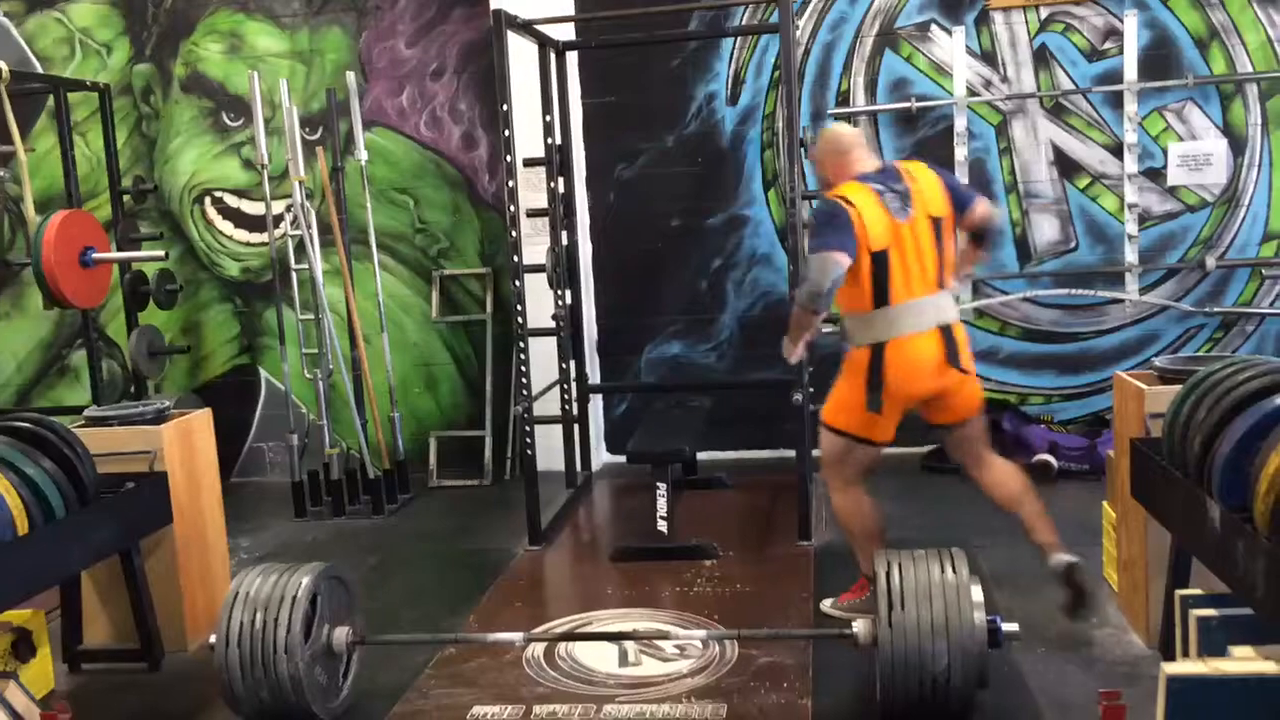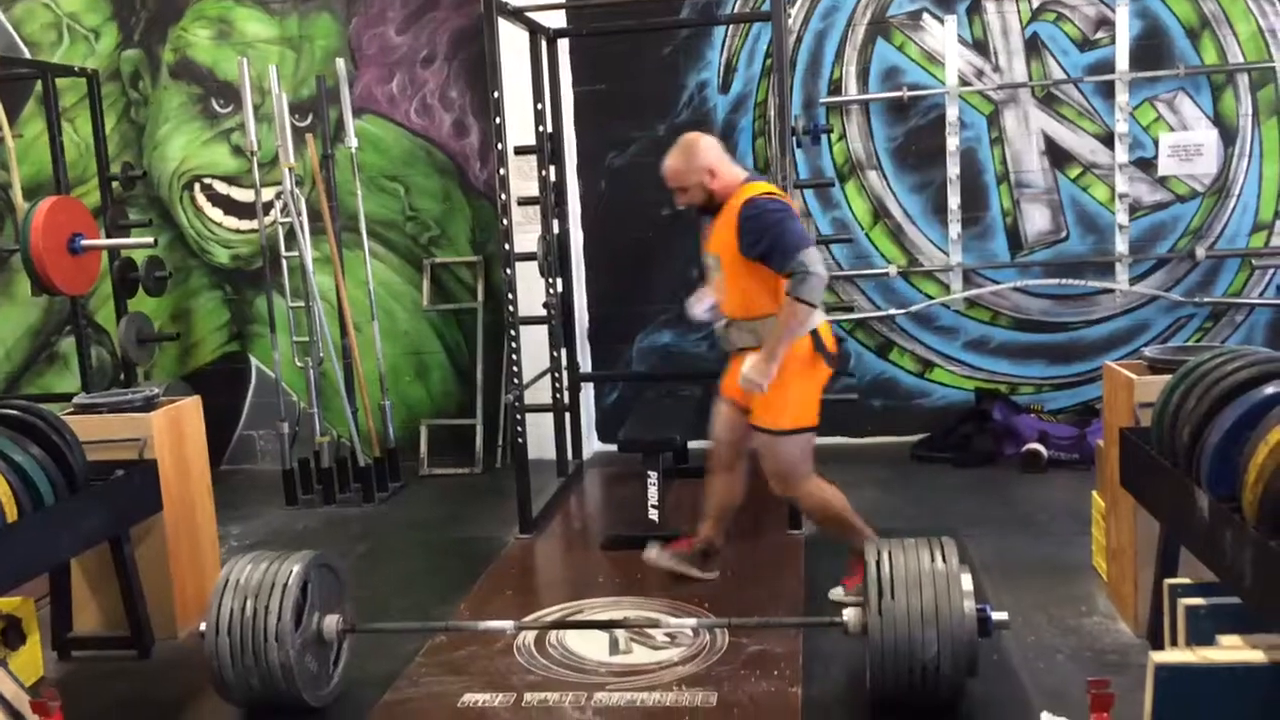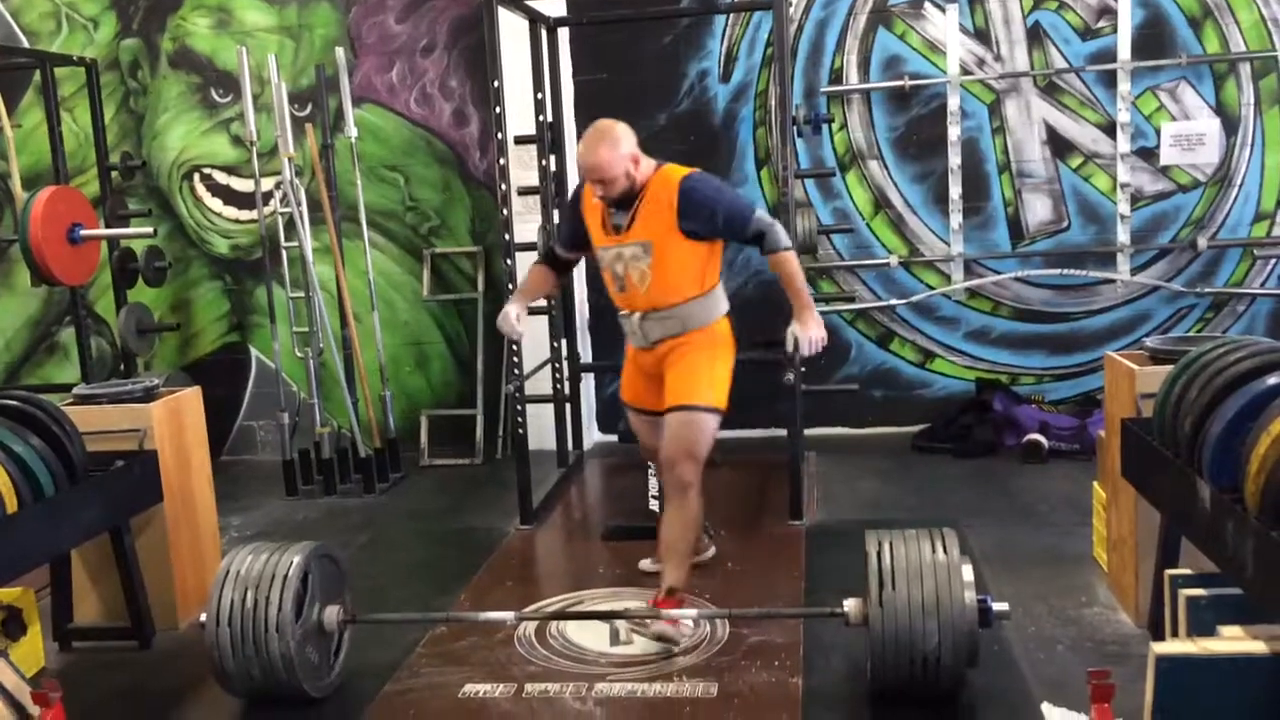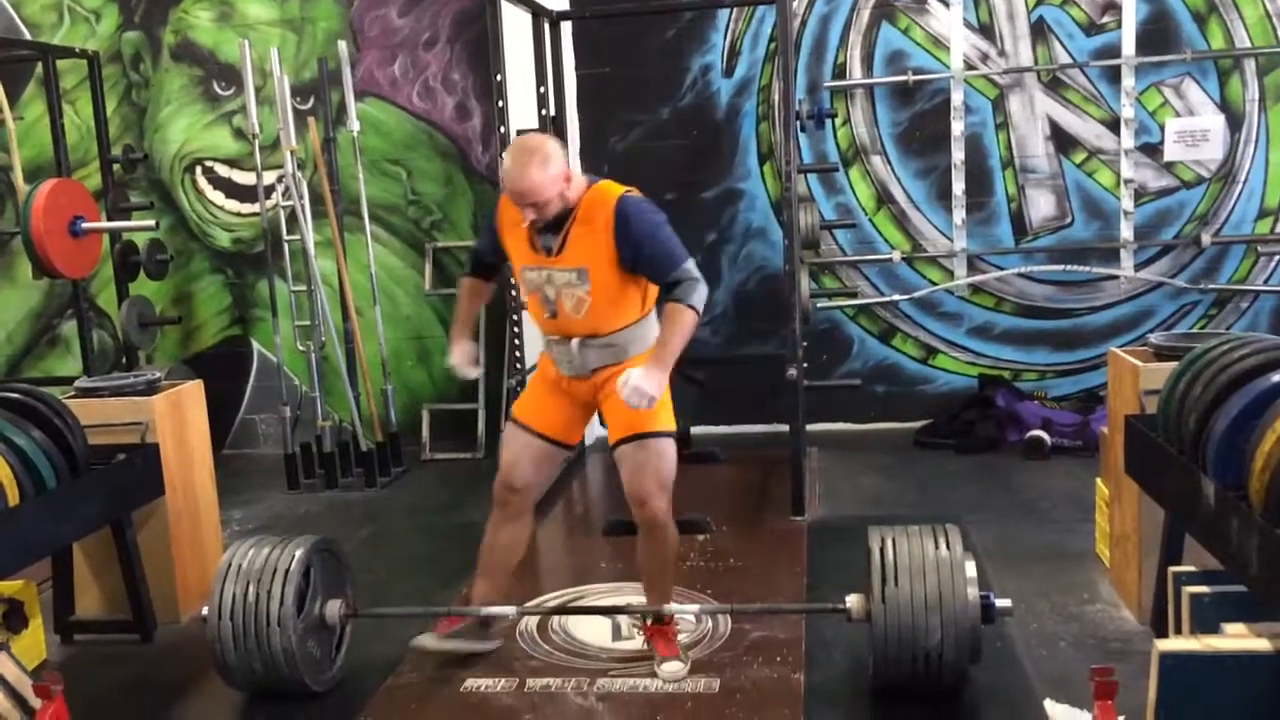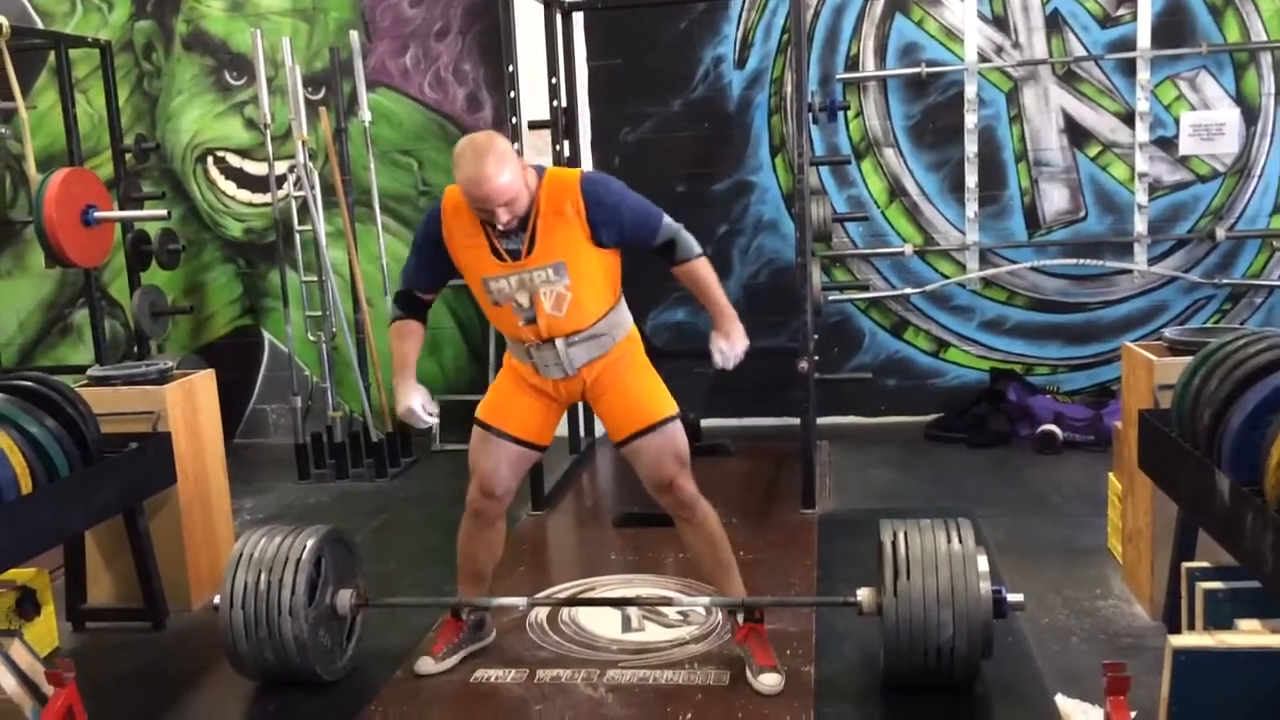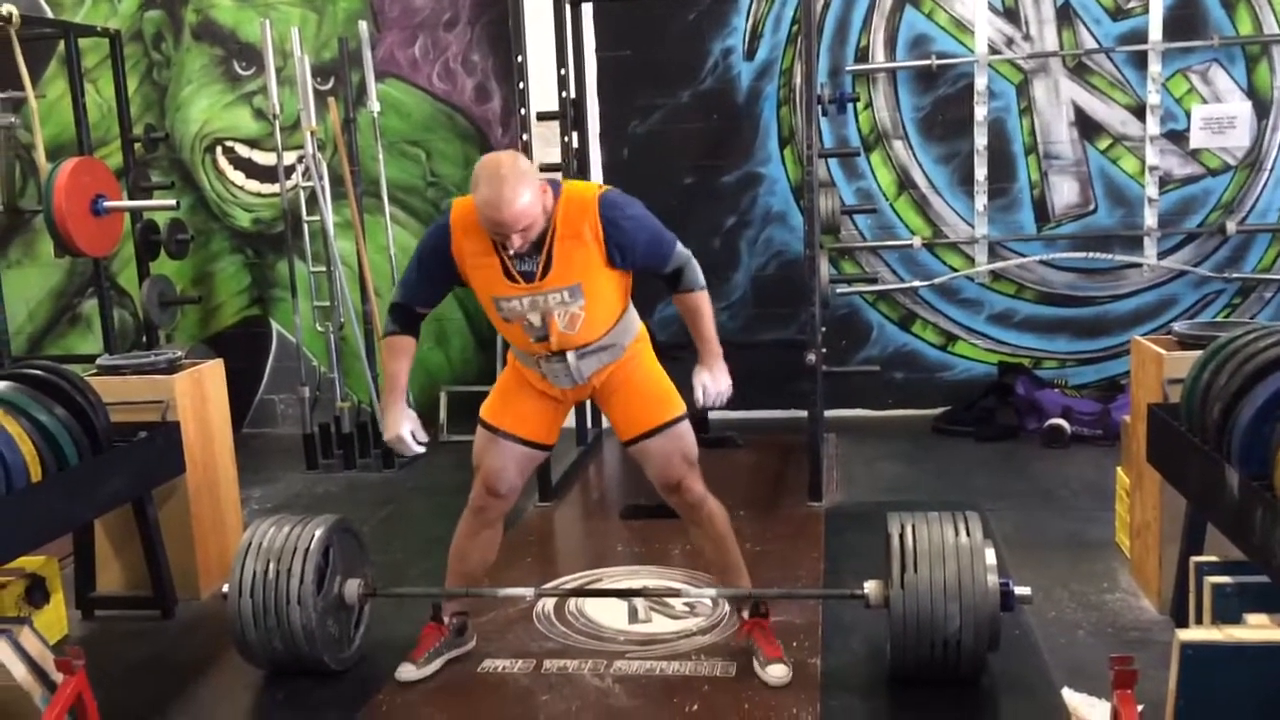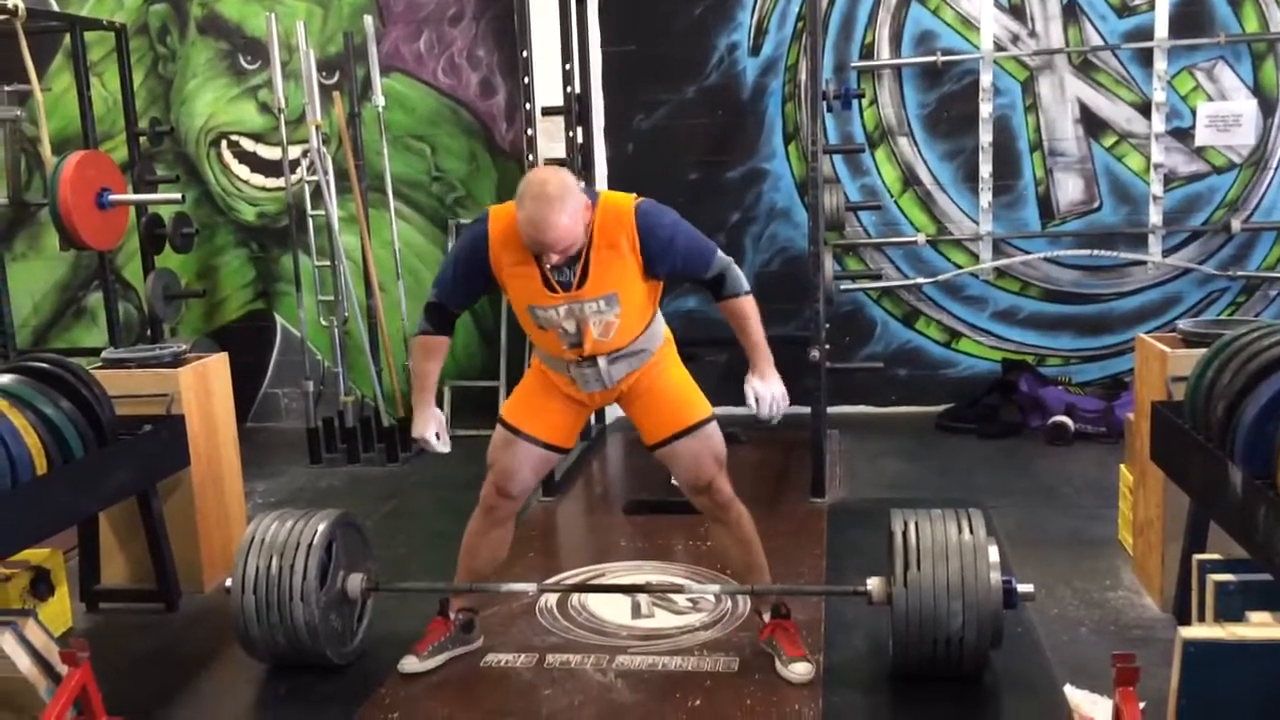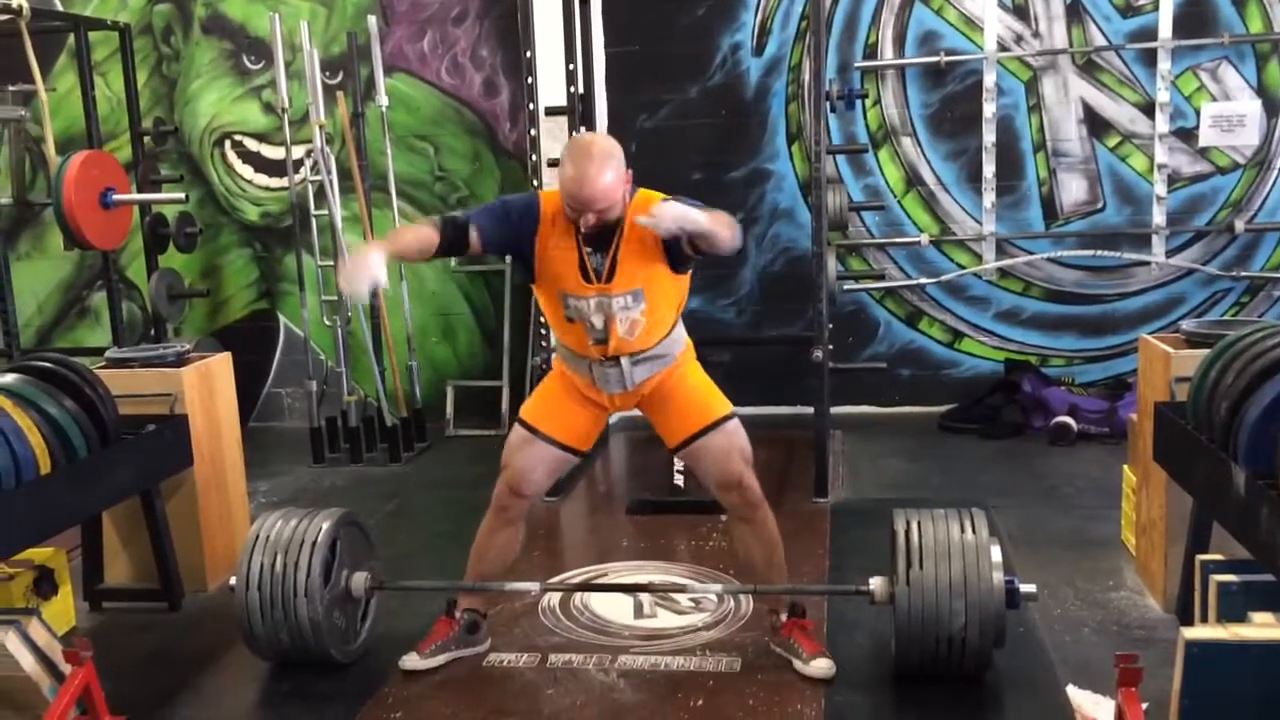
dt=0.4s
person 1, frame 1
left shoulder: (837, 210)
right shoulder: (928, 179)
left elbow: (821, 282)
right elbow: (985, 222)
left wrist: (796, 335)
right wrist: (960, 263)
left hip: (884, 359)
right hip: (945, 344)
left knee: (841, 474)
right knee: (980, 457)
left ankle: (877, 588)
right ankle: (1058, 556)
person 1, frame 2
left shoulder: (759, 210)
right shoulder: (733, 201)
left elbow: (809, 277)
left wrist: (769, 357)
right wrist: (713, 288)
left hip: (789, 352)
right hip: (755, 351)
left knee: (790, 479)
right knee: (722, 452)
right ankle: (703, 549)
person 1, frame 3
left shoulder: (688, 191)
right shoulder: (588, 200)
left elbow: (769, 233)
right elbow: (556, 257)
left wrist: (805, 311)
right wrist: (519, 300)
left hip: (697, 340)
right hip: (641, 344)
left knee: (682, 467)
right knee: (657, 453)
left ankle: (670, 600)
right ankle: (690, 538)
person 1, frame 4
left shoulder: (623, 213)
right shoulder: (507, 213)
left elbow: (689, 285)
right elbow: (483, 265)
left wrist: (659, 368)
right wrist: (462, 335)
left hip: (628, 366)
right hip: (560, 365)
left knee: (650, 506)
right knee: (511, 491)
left ankle: (660, 624)
right ankle: (480, 618)
person 1, frame 5
left shoulder: (585, 195)
right shoulder: (446, 221)
left elbow: (674, 242)
right elbow: (411, 302)
left wrist: (726, 322)
right wrist: (404, 380)
left hip: (609, 355)
right hip: (528, 368)
left knee: (677, 489)
right knee: (484, 497)
left ankle: (748, 624)
right ankle: (468, 620)
person 1, frame 6
left shoulder: (602, 212)
right shoulder: (453, 233)
left elbow: (679, 268)
right elbow: (405, 312)
left wrist: (711, 358)
right wrist: (393, 403)
left hip: (618, 356)
right hip: (533, 369)
left knee: (686, 488)
right knee: (488, 497)
left ankle: (753, 620)
right ankle: (449, 625)
person 1, frame 7
left shoulder: (638, 223)
right shoulder: (489, 237)
left elbow: (721, 275)
right elbow: (440, 312)
left wrist: (762, 365)
right wrist: (424, 403)
left hip: (643, 362)
right hip: (556, 372)
left knee: (713, 490)
right knee: (500, 495)
left ankle: (774, 621)
right ankle: (457, 621)
person 1, frame 8
left shoulder: (659, 216)
right shoulder: (534, 216)
left elbow: (725, 233)
right elbow: (451, 232)
left wrist: (693, 221)
right wrist: (380, 249)
left hip: (665, 368)
right hip: (579, 374)
left knee: (741, 488)
right knee: (512, 495)
left ankle: (787, 622)
right ankle: (464, 622)
